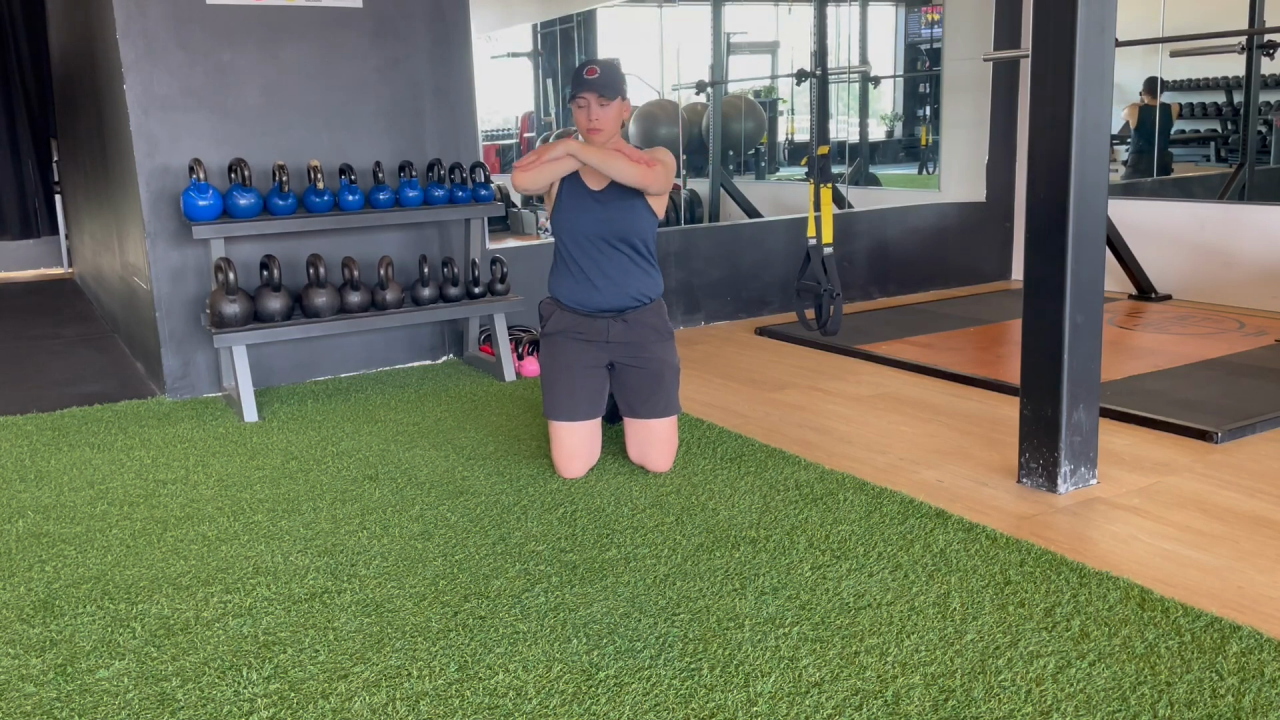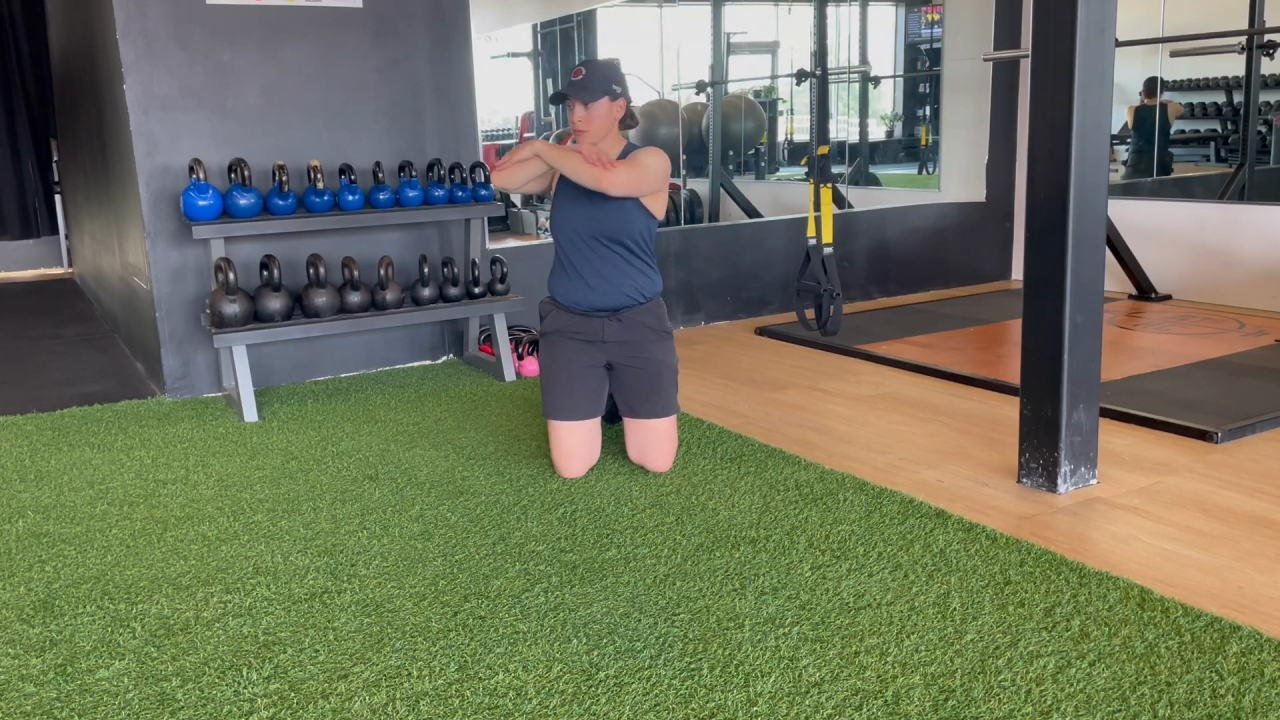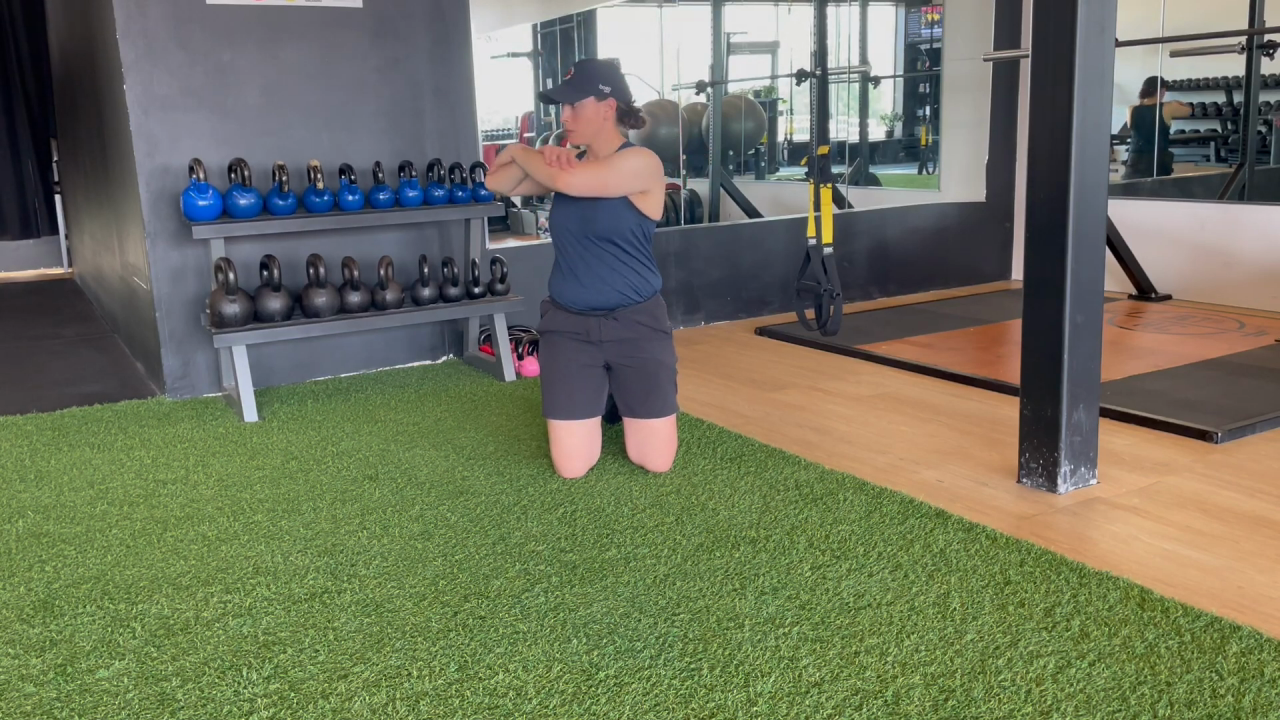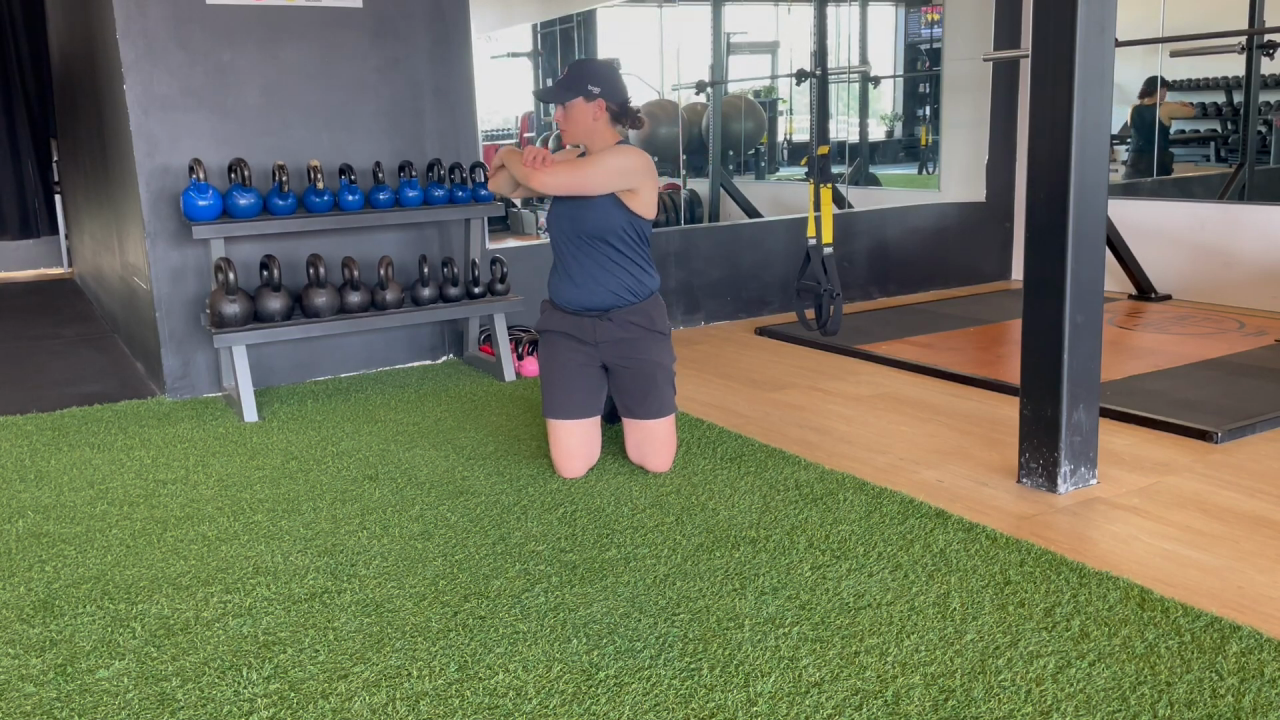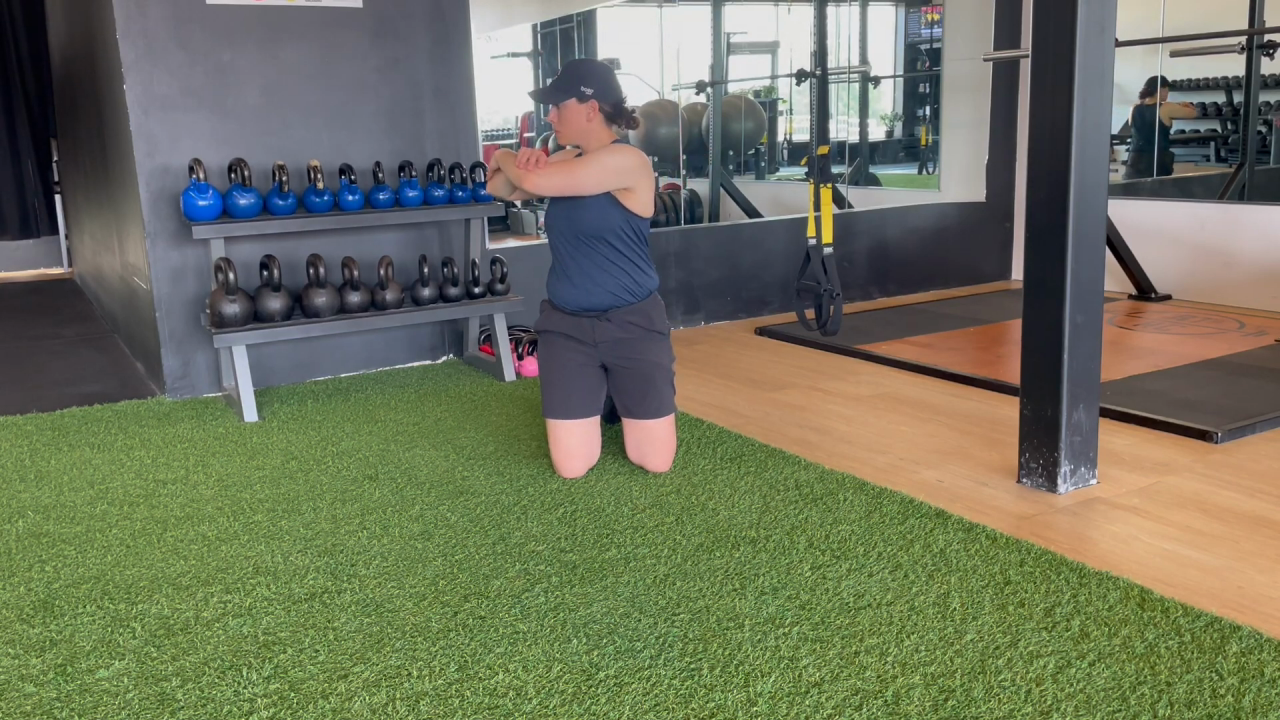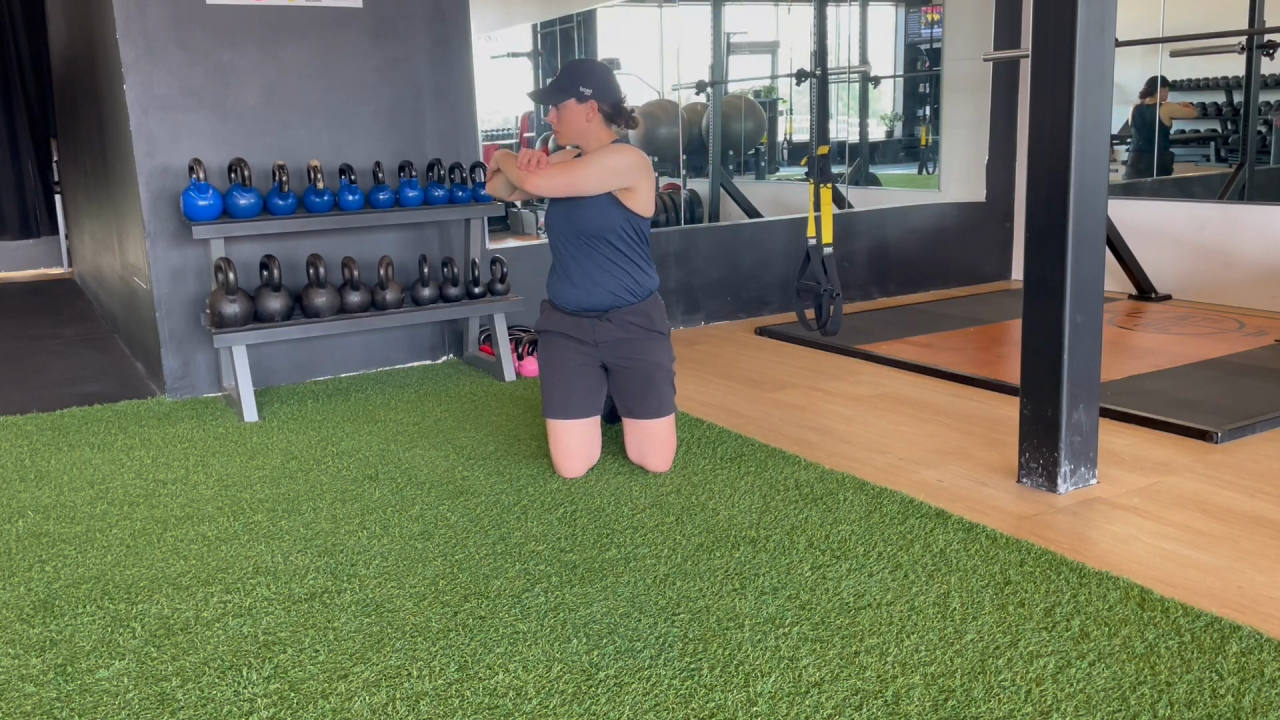
dt=0.2s
person 1, frame 1
left shoulder: (653, 160)
right shoulder: (559, 167)
left elbow: (644, 176)
right elbow: (521, 179)
left wrist: (576, 148)
right wrist: (592, 153)
left hip: (641, 325)
right hip: (572, 327)
left knee: (657, 463)
right knee: (571, 468)
left ankle: (622, 397)
right ankle: (597, 398)
person 1, frame 2
left shoulder: (651, 162)
right shoulder: (563, 165)
left elbow: (607, 179)
right elbow: (502, 178)
left wrist: (543, 148)
right wrist: (554, 155)
left hip: (638, 326)
right hip: (570, 327)
left knee: (656, 463)
right knee: (571, 468)
left ankle: (619, 397)
right ankle: (599, 397)
person 1, frame 3
left shoulder: (641, 164)
right shoulder: (569, 161)
left elbow: (563, 180)
right elbow: (498, 182)
left wrist: (521, 151)
right wrist: (535, 157)
left hip: (637, 325)
right hip: (569, 326)
left knee: (656, 462)
right knee: (571, 468)
left ankle: (622, 397)
right ankle: (599, 397)
person 1, frame 4
left shoulder: (631, 162)
right shoulder: (569, 161)
left elbow: (542, 180)
right elbow: (501, 186)
left wrist: (509, 153)
right wrist: (521, 159)
left hip: (634, 325)
right hip: (567, 326)
left knee: (655, 463)
right knee: (571, 468)
left ankle: (619, 395)
right ankle: (600, 398)
person 1, frame 5
left shoulder: (627, 161)
right shoulder: (566, 161)
left elbow: (536, 181)
right elbow: (501, 188)
left wrist: (504, 157)
right wrist: (518, 161)
left hip: (632, 324)
right hip: (566, 326)
left knee: (655, 463)
right knee: (571, 468)
left ankle: (618, 396)
right ankle: (598, 397)
person 1, frame 6
left shoulder: (628, 161)
right shoulder: (566, 161)
left elbow: (538, 182)
right elbow: (499, 190)
left wrist: (504, 158)
right wrist: (519, 162)
left hip: (633, 324)
right hip: (566, 326)
left knee: (655, 463)
right knee: (571, 468)
left ankle: (618, 398)
right ankle: (598, 397)
